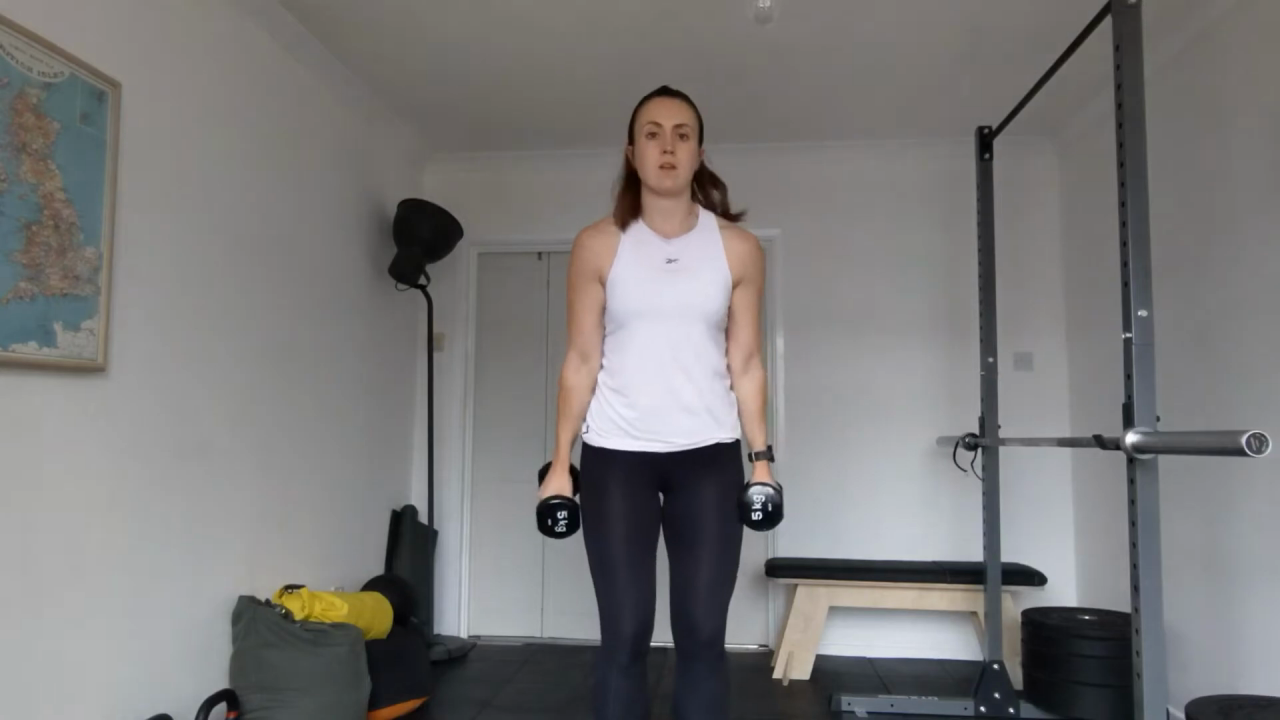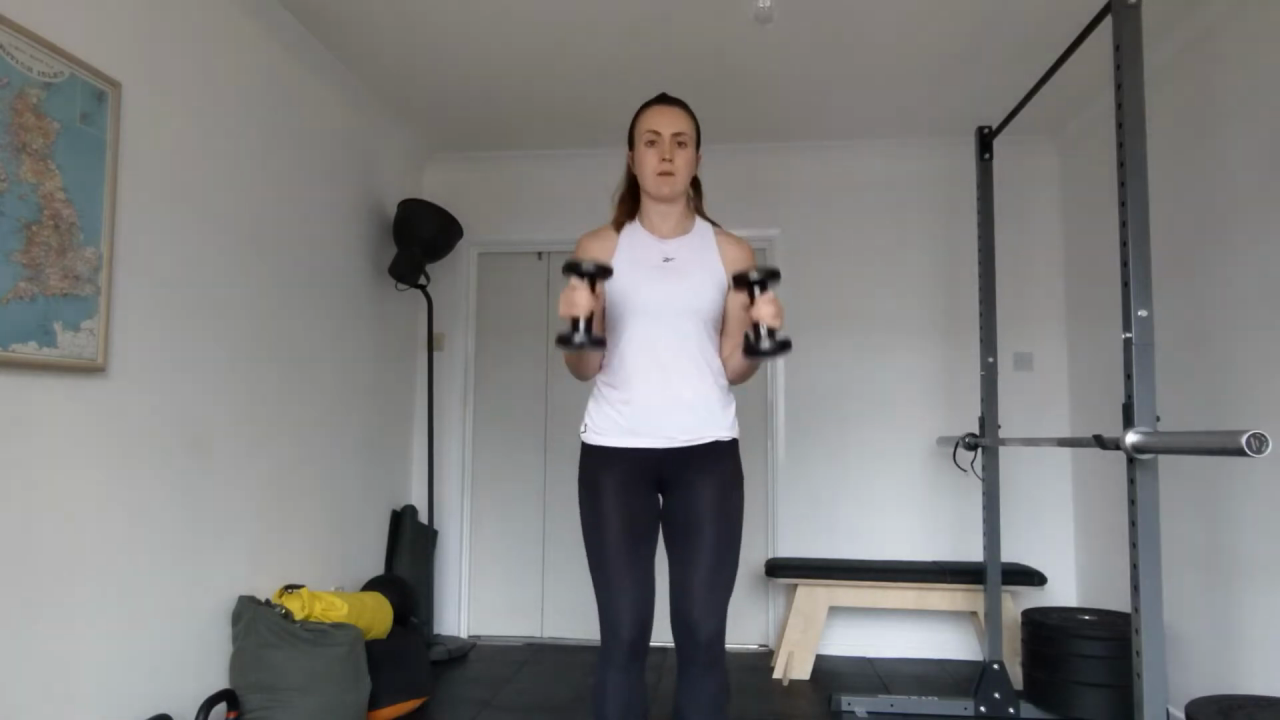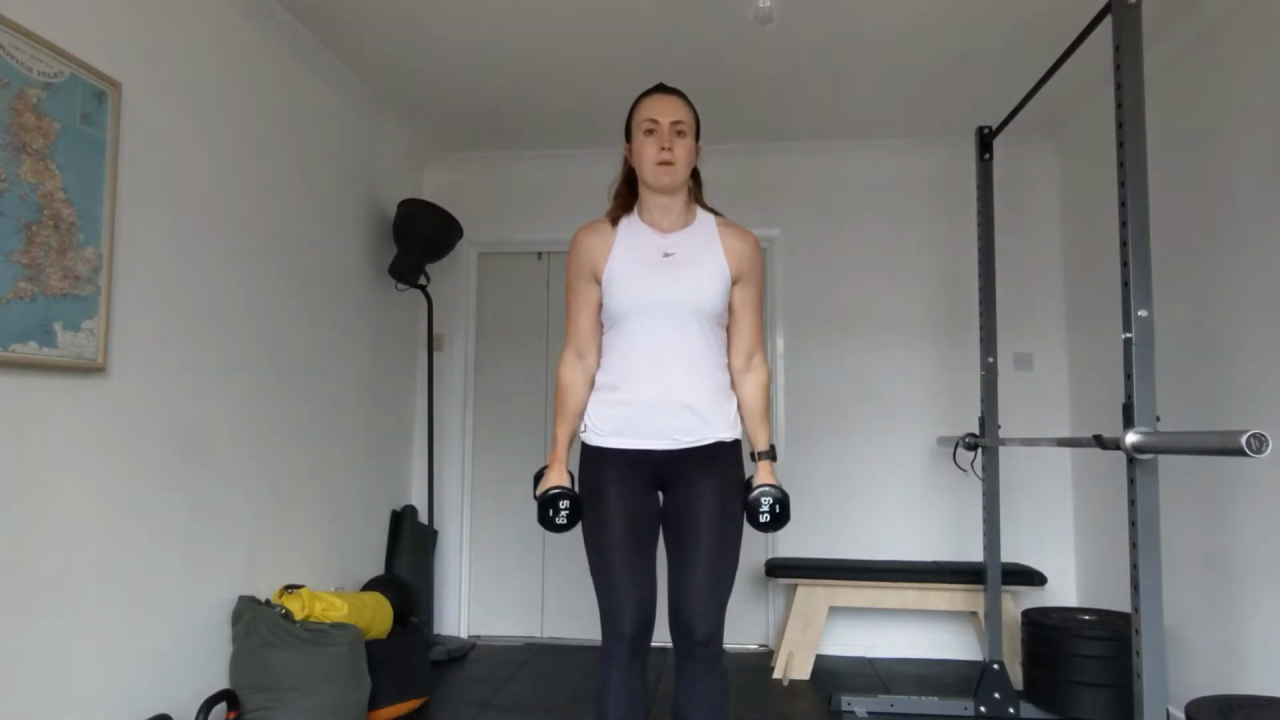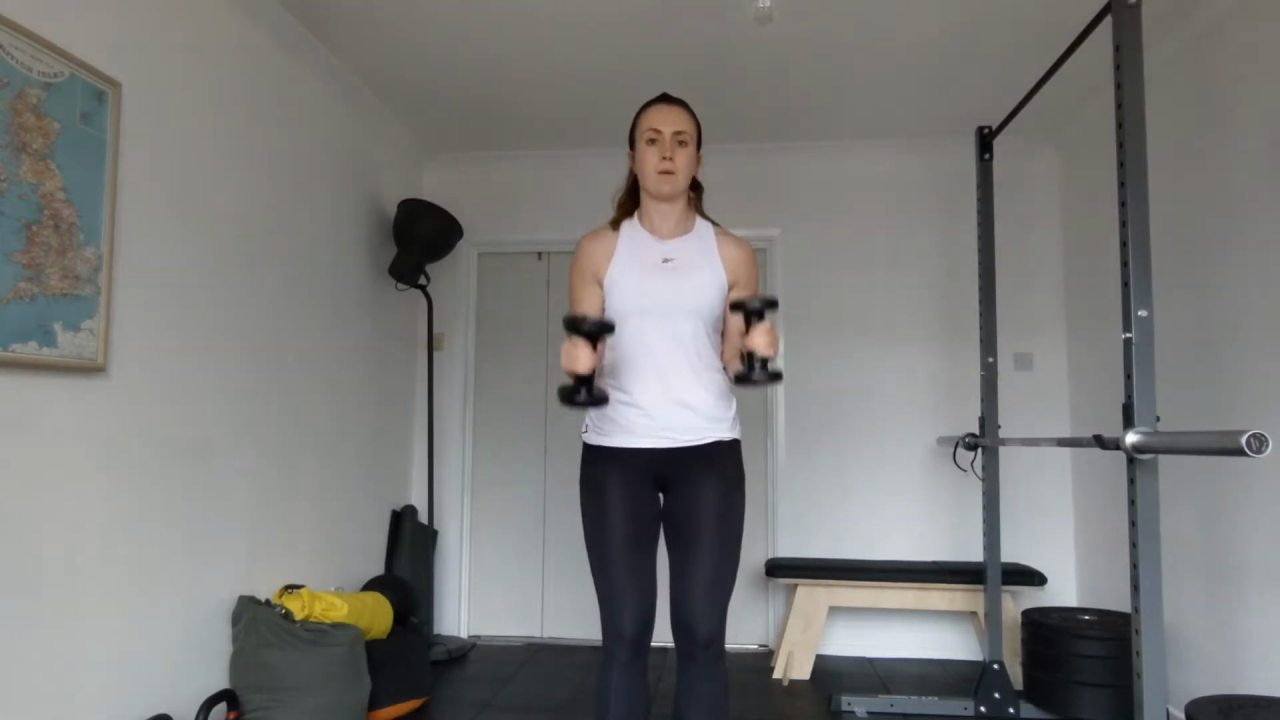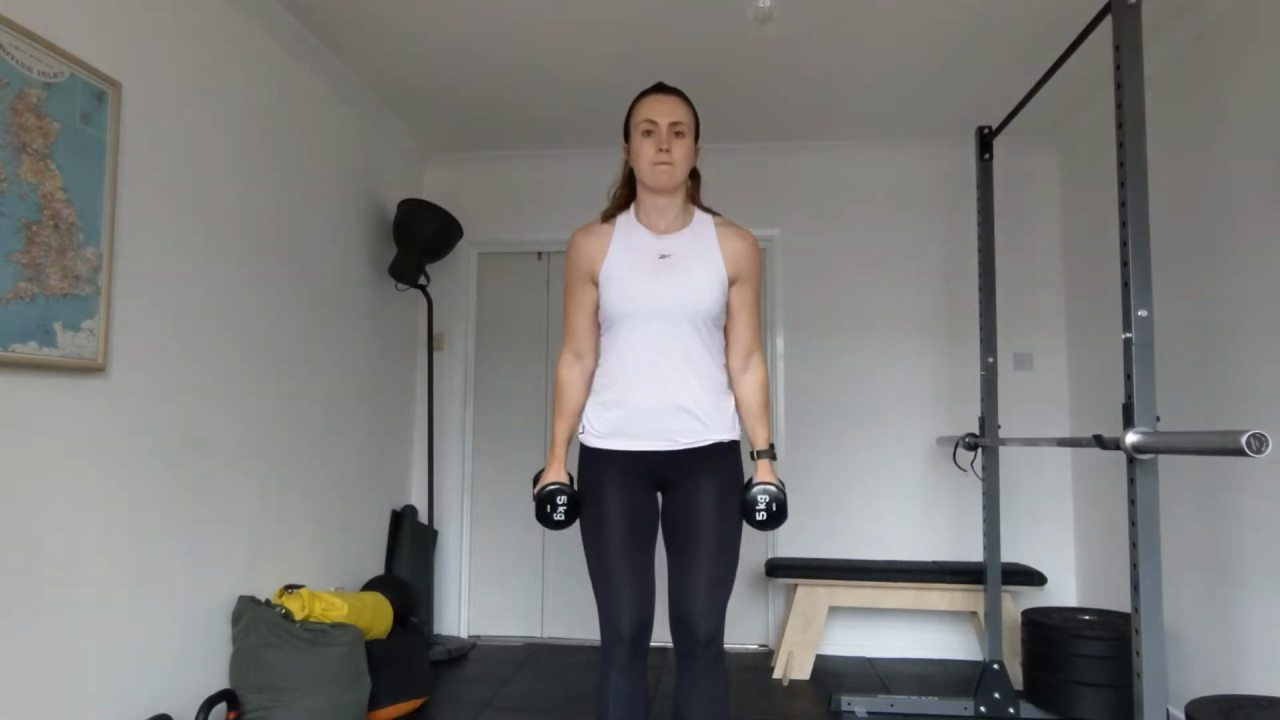
dt=1s
person 1, frame 1
left shoulder: (737, 247)
right shoulder: (598, 245)
left elbow: (746, 362)
right elbow: (581, 360)
left wrist: (761, 457)
right wrist: (559, 461)
left hip: (709, 458)
right hip: (617, 456)
left knee: (702, 634)
right knee: (624, 636)
person 1, frame 2
left shoulder: (730, 250)
right shoulder: (600, 246)
left elbow: (733, 368)
right elbow: (585, 368)
left wrist: (758, 331)
right wrist: (577, 325)
left hip: (706, 454)
right hip: (615, 454)
left knee: (703, 633)
right knee: (623, 634)
person 1, frame 3
left shoulder: (735, 245)
right shoulder: (595, 243)
left elbow: (748, 361)
right elbow: (579, 357)
left wrist: (765, 457)
right wrist: (557, 457)
left hip: (708, 456)
right hip: (615, 455)
left knee: (700, 634)
right knee: (624, 634)
person 1, frame 4
left shoulder: (730, 252)
right shoulder: (599, 249)
left elbow: (734, 363)
right elbow: (584, 361)
left wrist: (755, 347)
right wrist: (577, 360)
left hip: (707, 455)
right hip: (617, 454)
left knee: (702, 633)
right knee: (625, 634)
person 1, frame 5
left shoulder: (733, 245)
right shoulder: (592, 244)
left elbow: (745, 361)
right elbow: (576, 358)
left wrist: (764, 456)
right wrist: (556, 456)
left hip: (707, 457)
right hip: (613, 457)
left knee: (700, 635)
right knee: (623, 635)
